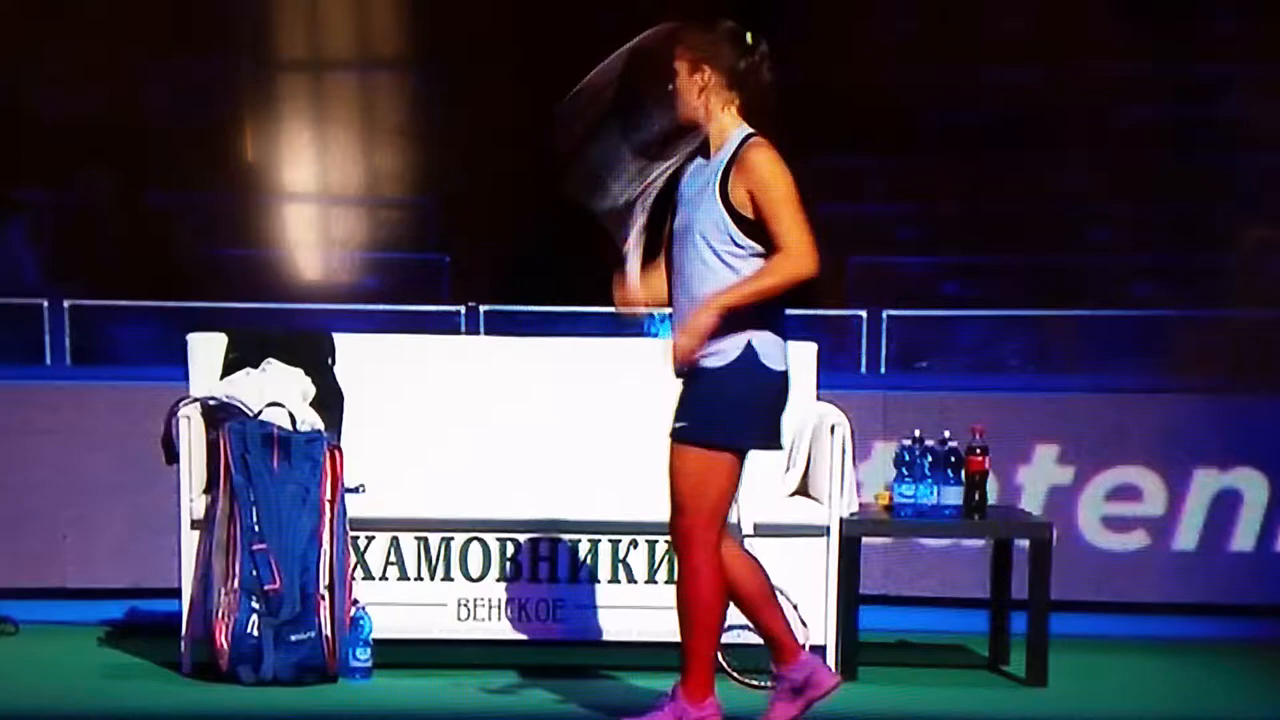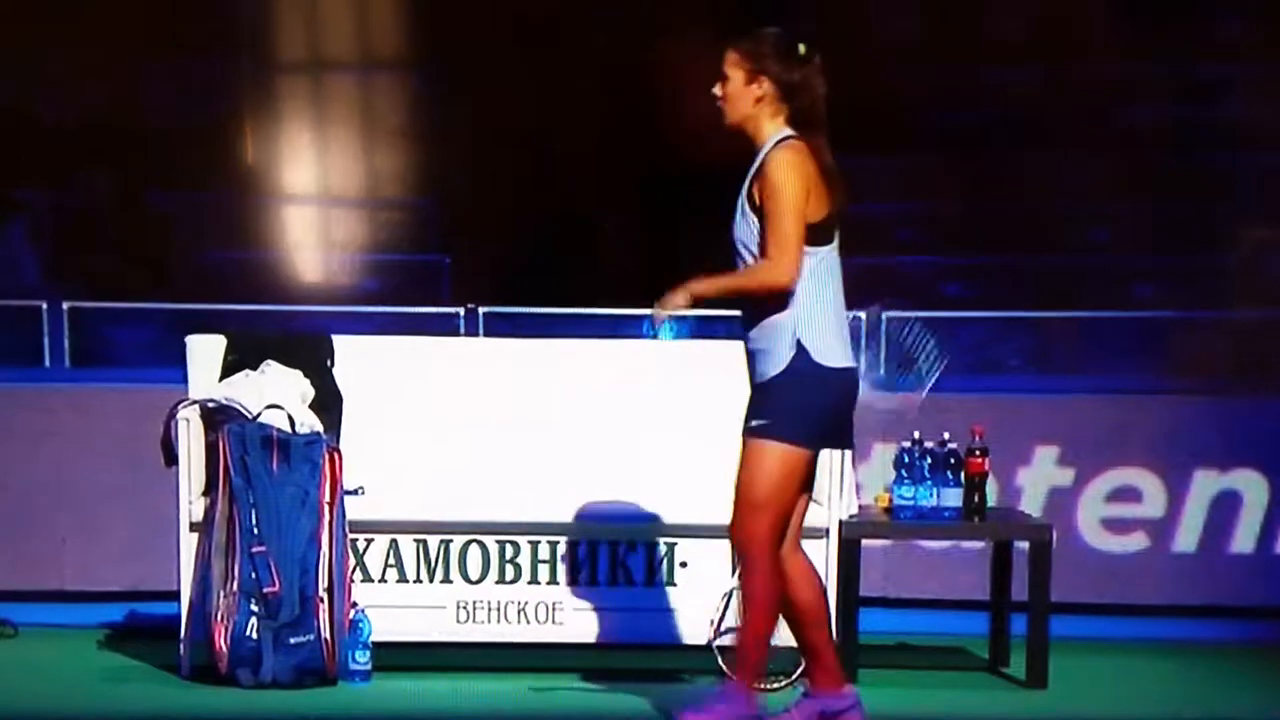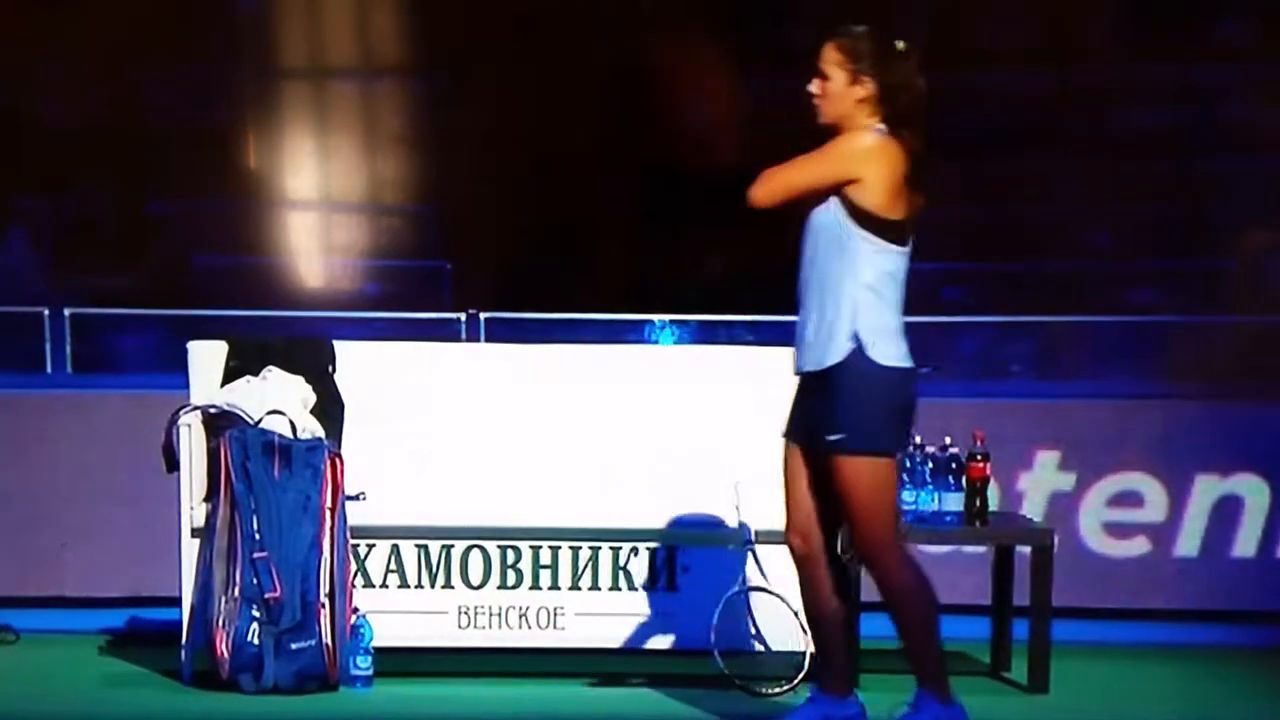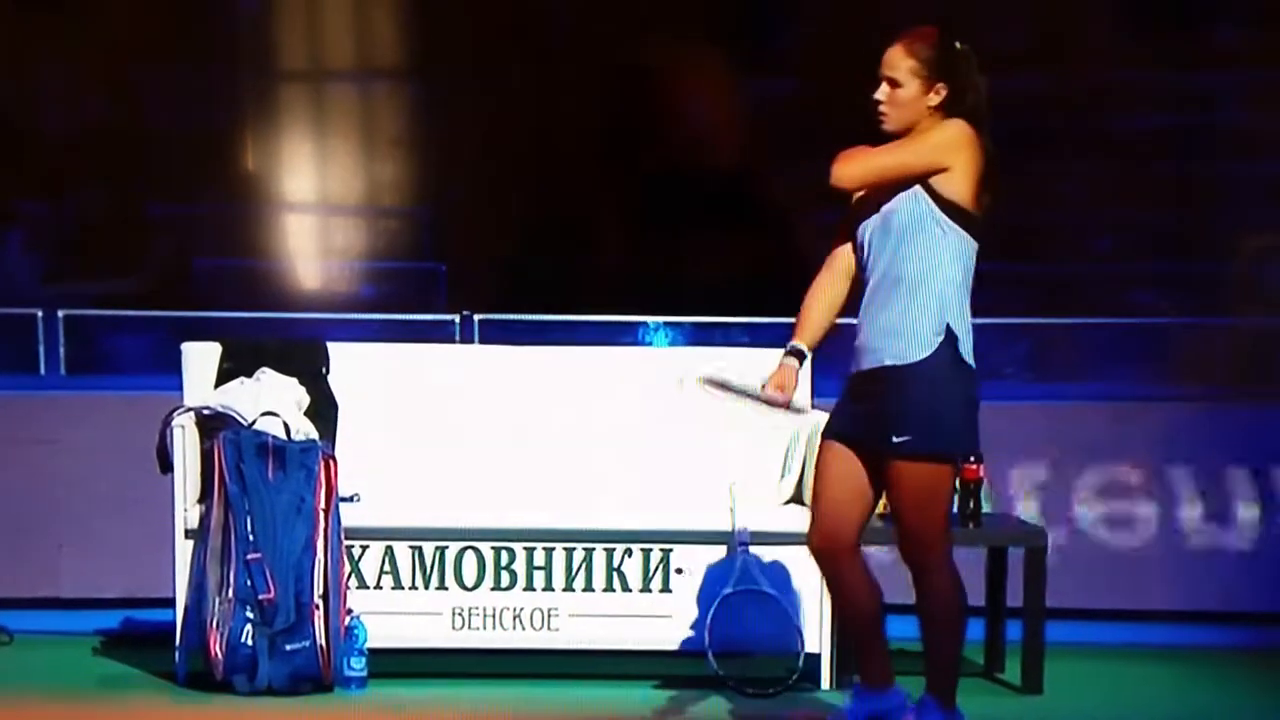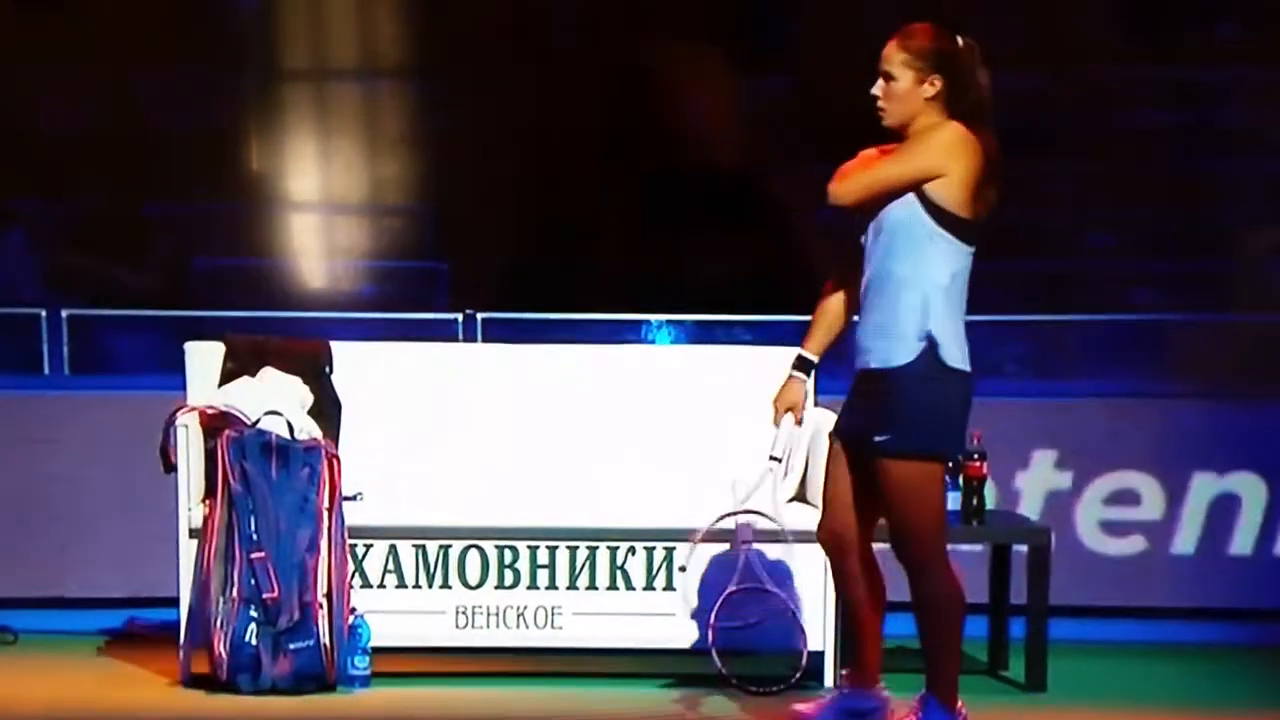
dt=0.5s
person 1, frame 1
left shoulder: (753, 158)
right shoulder: (696, 167)
left elbow: (800, 257)
left wrist: (710, 309)
right wrist: (646, 287)
left hip: (736, 371)
right hip: (712, 371)
left knee: (695, 538)
right knee: (710, 537)
right ankle: (795, 663)
person 1, frame 2
left shoulder: (786, 160)
right shoulder: (776, 162)
left elbow: (779, 272)
left wrist: (698, 287)
left hip: (806, 372)
right hip: (790, 374)
left knee: (753, 535)
right knee: (777, 544)
person 1, frame 3
left shoulder: (871, 149)
right shoulder: (850, 170)
left elbow: (762, 192)
left wrist: (795, 167)
left hip: (863, 377)
right hip: (825, 377)
left knee: (879, 551)
right knee: (807, 544)
person 1, frame 4
left shoulder: (956, 141)
right shoulder: (882, 185)
left elbow: (842, 171)
right elbow: (836, 273)
left wrist: (857, 157)
right wrist: (794, 353)
left hip: (928, 376)
right hip: (870, 378)
left knee: (925, 554)
right knee: (831, 540)
person 1, frame 5
left shoulder: (953, 145)
right shoulder: (898, 164)
left elbow: (840, 192)
right elbow: (857, 275)
left wrist: (864, 163)
right wrist: (806, 363)
left hip: (921, 378)
right hip: (877, 376)
left knee: (920, 550)
right knee: (842, 537)
